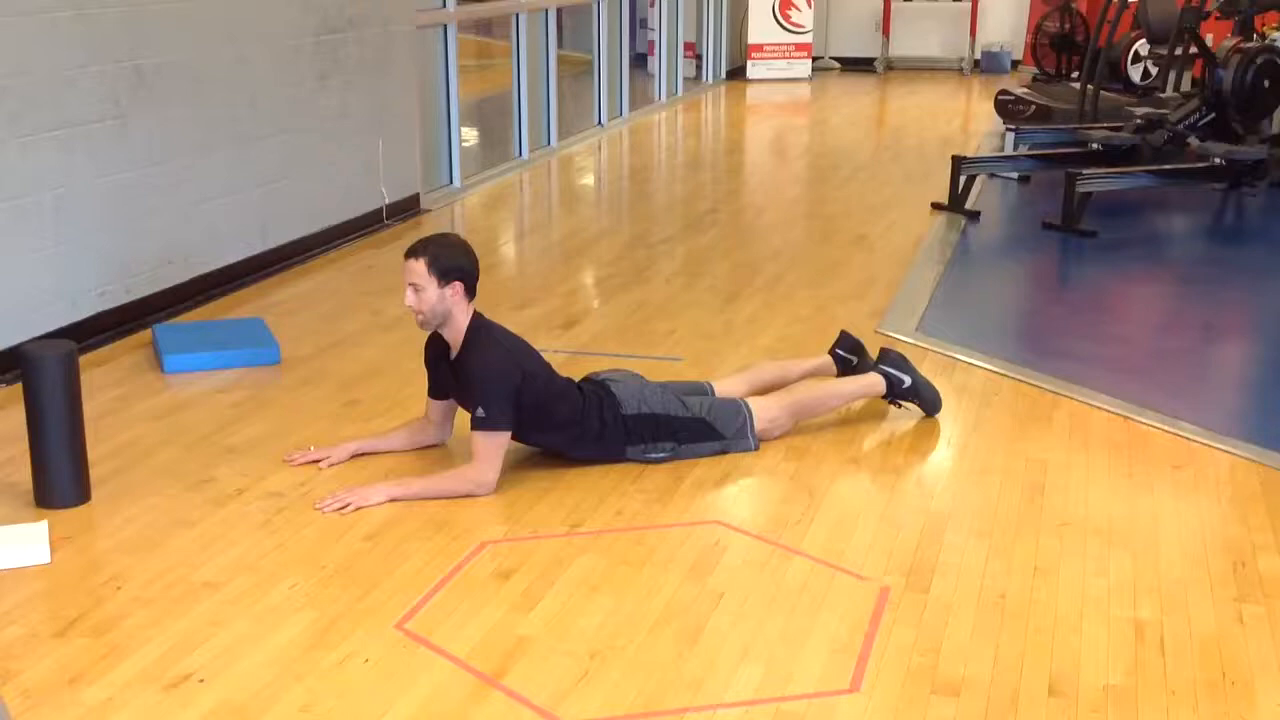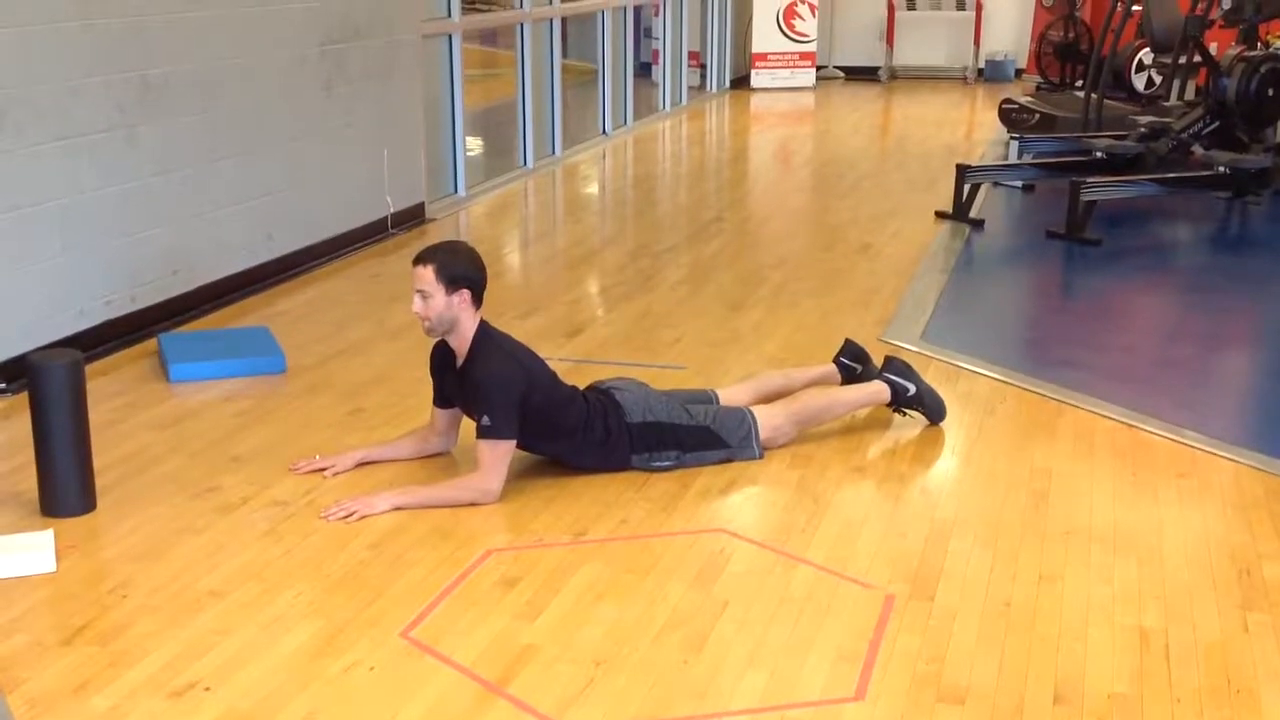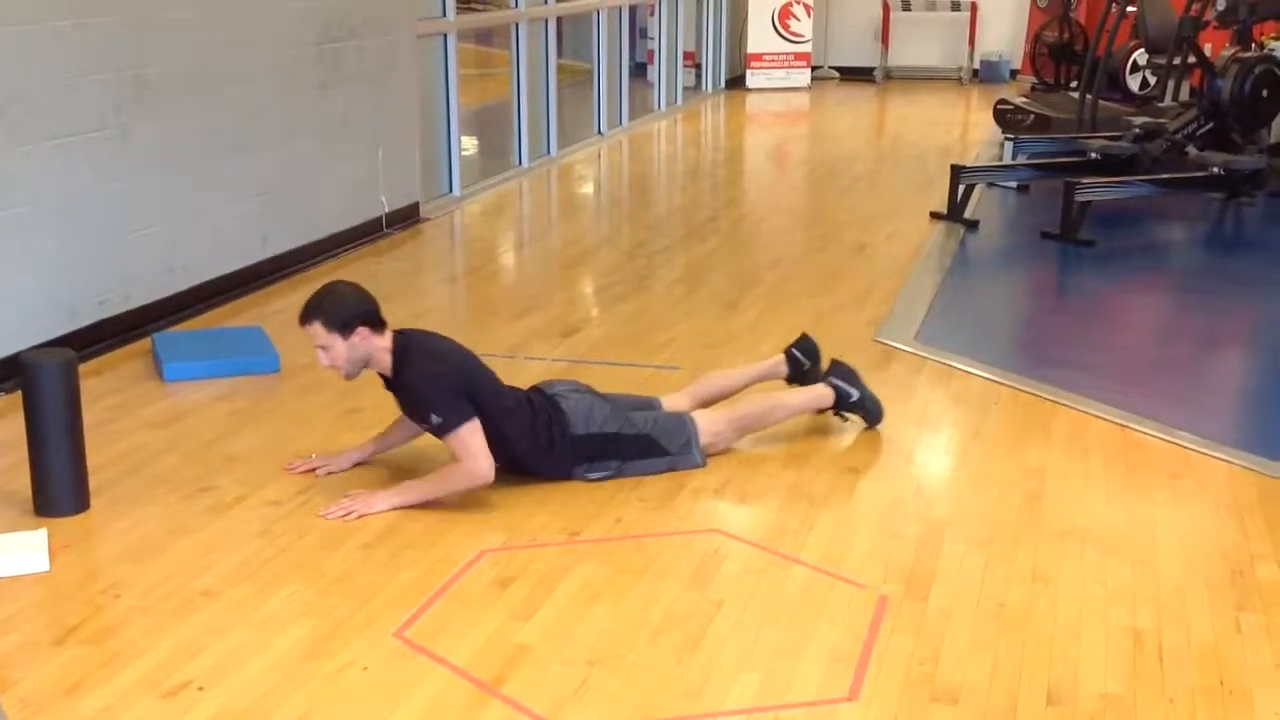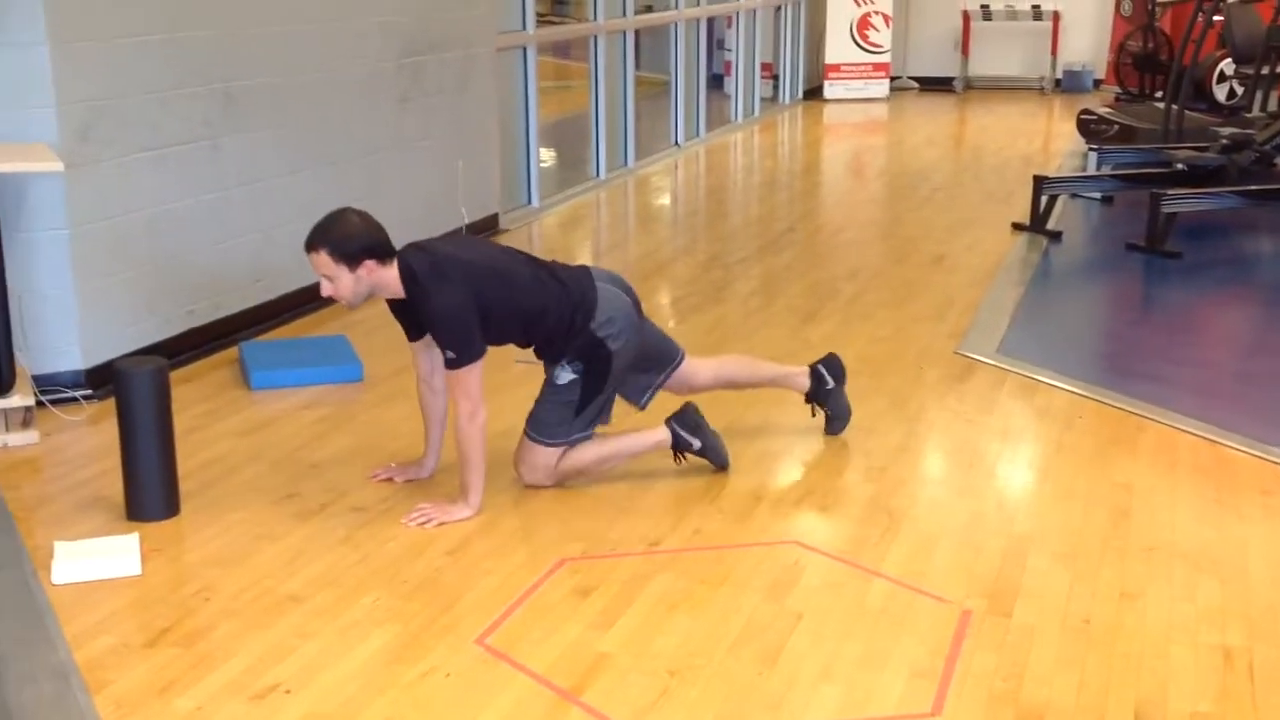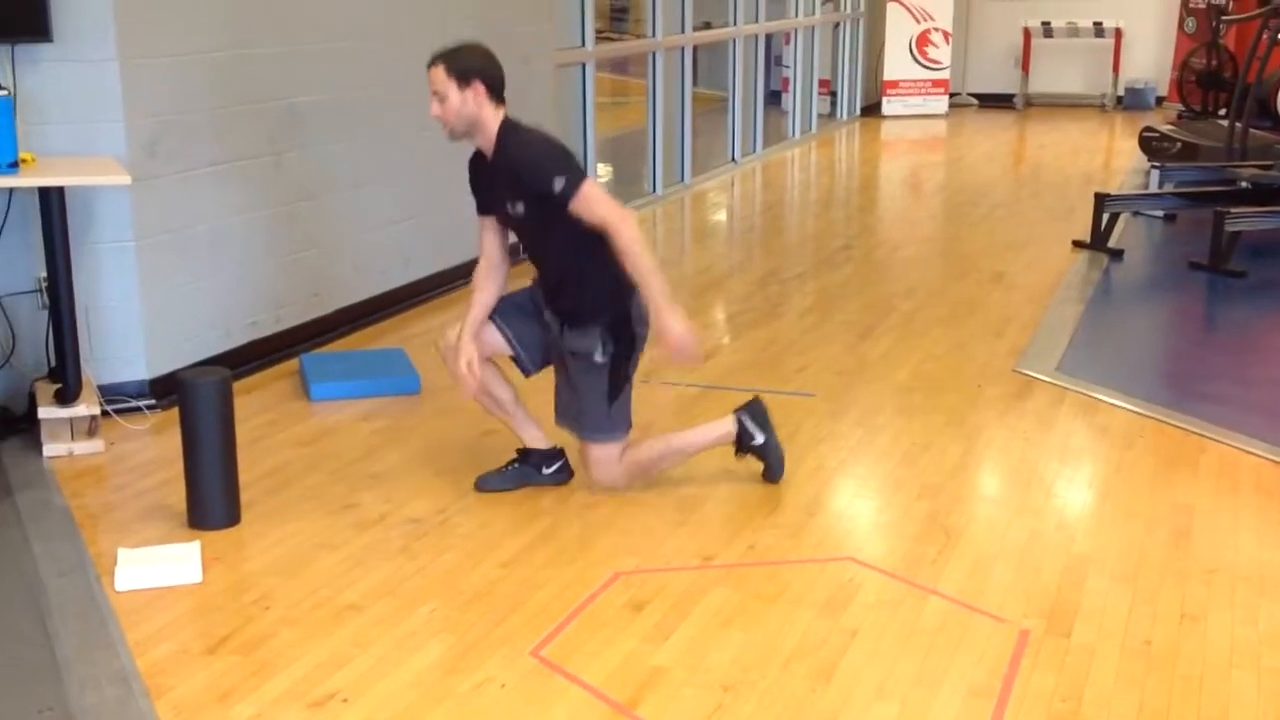
dt=1s
person 1, frame 1
left shoulder: (489, 361)
right shoulder: (442, 347)
left elbow: (484, 476)
right elbow: (434, 428)
left wrist: (385, 490)
right wrist: (352, 446)
left hip: (627, 421)
right hip: (605, 394)
left knee: (769, 419)
right knee: (732, 388)
left ankle: (884, 378)
right ankle: (839, 357)
person 1, frame 2
left shoulder: (495, 371)
right shoulder: (447, 356)
left elbow: (488, 485)
right elbow: (439, 437)
left wrist: (390, 499)
right wrist: (359, 455)
left hip: (632, 433)
right hip: (611, 404)
left knee: (771, 429)
right knee: (735, 397)
left ankle: (887, 386)
right ankle: (842, 367)
person 1, frame 3
left shoulder: (421, 372)
right shoulder: (403, 351)
left elbow: (479, 469)
right elbow: (418, 416)
left wrist: (397, 496)
right wrist: (357, 455)
left hip: (572, 442)
right hip: (556, 405)
left knee: (715, 431)
right knee: (680, 403)
left ankle: (830, 391)
right ankle: (791, 361)
person 1, frame 4
left shoulder: (443, 297)
right shoulder: (407, 277)
left elbow: (470, 409)
right elbow: (431, 376)
left wrist: (469, 502)
right wrist: (428, 461)
left hip: (593, 332)
right hip: (600, 300)
left knee: (535, 469)
right knee: (691, 373)
left ankle: (674, 436)
right ankle: (815, 379)
person 1, frame 5
left shoulder: (531, 156)
right shoulder: (483, 168)
left elbow: (618, 223)
right elbow: (493, 262)
left wrist: (662, 312)
right wrist: (467, 334)
left hip: (601, 319)
left knee: (608, 471)
right knee: (458, 349)
left ankle: (741, 428)
right ankle: (543, 456)
